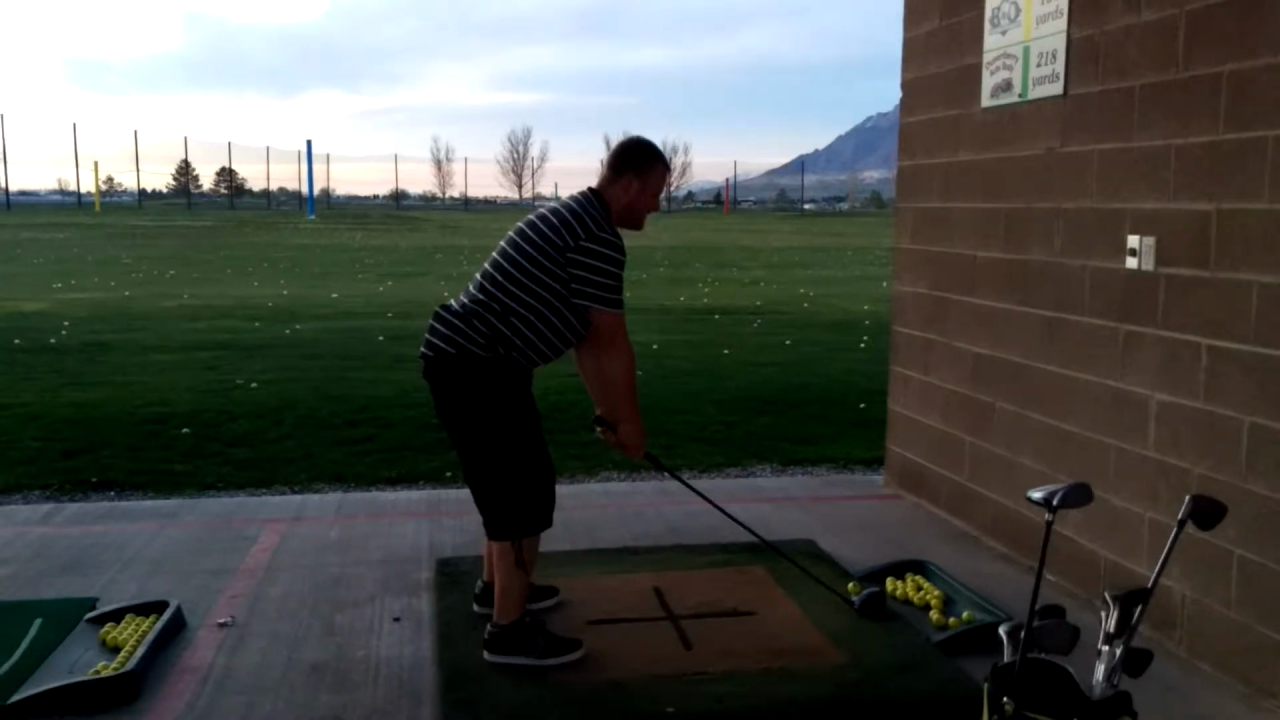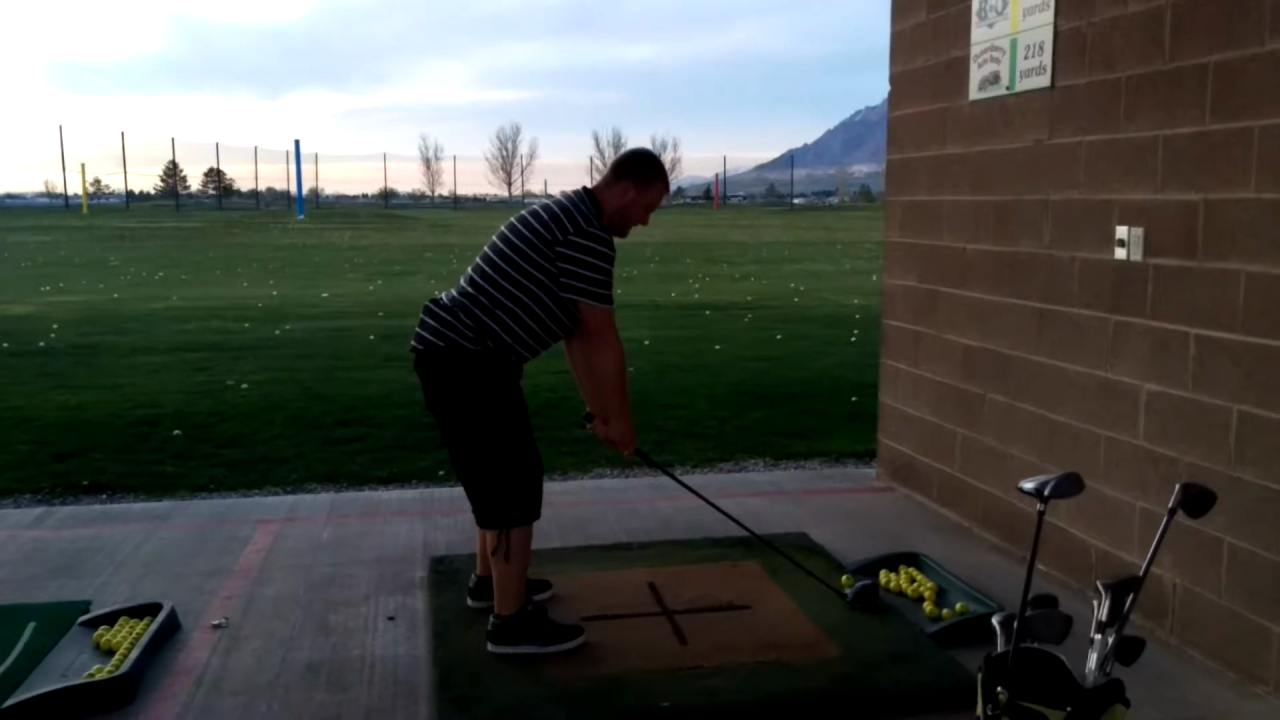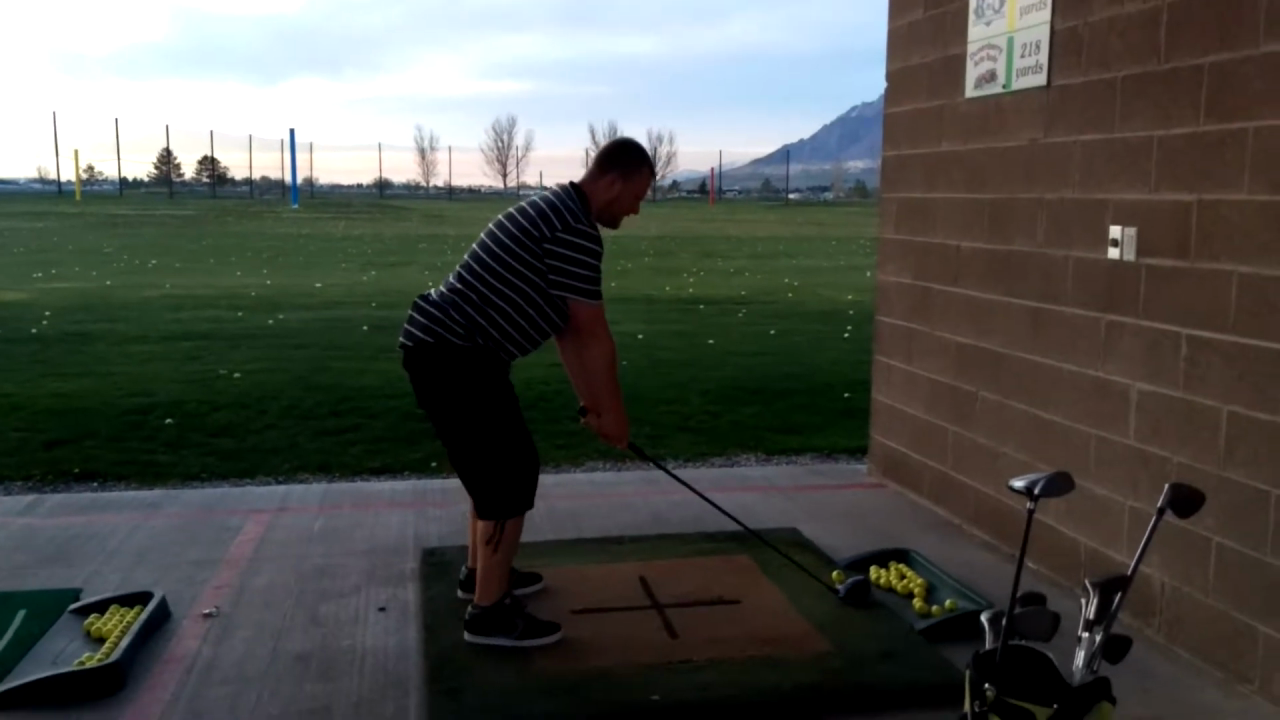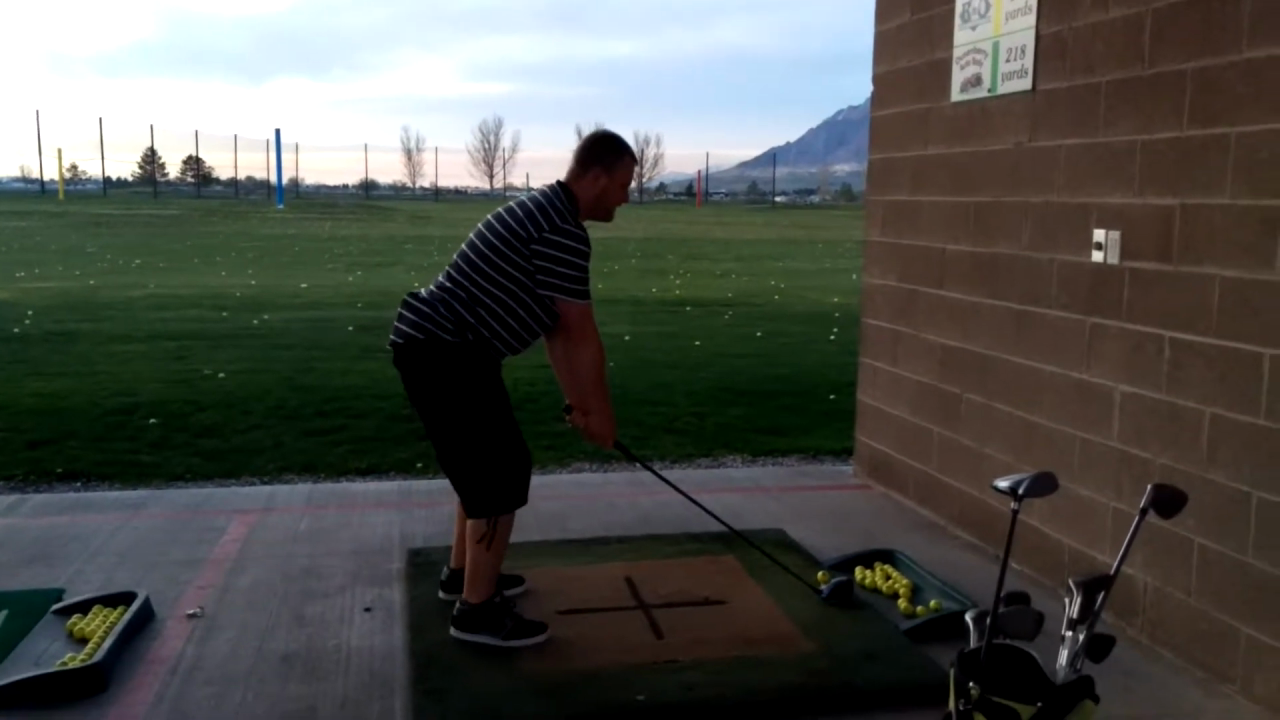
dt=1s
person 1, frame 1
left shoulder: (573, 219)
right shoulder: (598, 238)
left elbow: (585, 336)
right elbow: (612, 344)
left wrist: (606, 411)
right wrist: (629, 422)
left hip: (465, 356)
right hip: (478, 365)
left knee: (510, 478)
right knee: (524, 489)
left ankle: (496, 585)
right ankle: (509, 631)
person 1, frame 2
left shoulder: (567, 218)
right shoulder: (588, 234)
left elbow: (576, 333)
right elbow: (602, 339)
left wrist: (597, 410)
right wrist: (619, 417)
left hip: (452, 349)
right hip: (468, 358)
left knee: (499, 472)
right knee: (513, 482)
left ankle: (491, 579)
right ankle: (511, 621)
person 1, frame 3
left shoulder: (556, 212)
right shoulder: (574, 230)
left elbow: (567, 329)
right elbow: (592, 334)
left wrist: (590, 404)
right wrist: (613, 412)
left hip: (442, 346)
right hip: (455, 354)
left knee: (496, 465)
right knee: (508, 473)
left ankle: (481, 569)
right ankle: (489, 611)
person 1, frame 4
left shoulder: (544, 212)
right shoulder: (563, 230)
left elbow: (555, 327)
right elbow: (580, 334)
left wrist: (576, 403)
right wrist: (599, 412)
left hip: (434, 344)
right hip: (447, 352)
left knee: (483, 465)
right knee: (500, 472)
left ankle: (463, 572)
right ankle: (478, 609)
